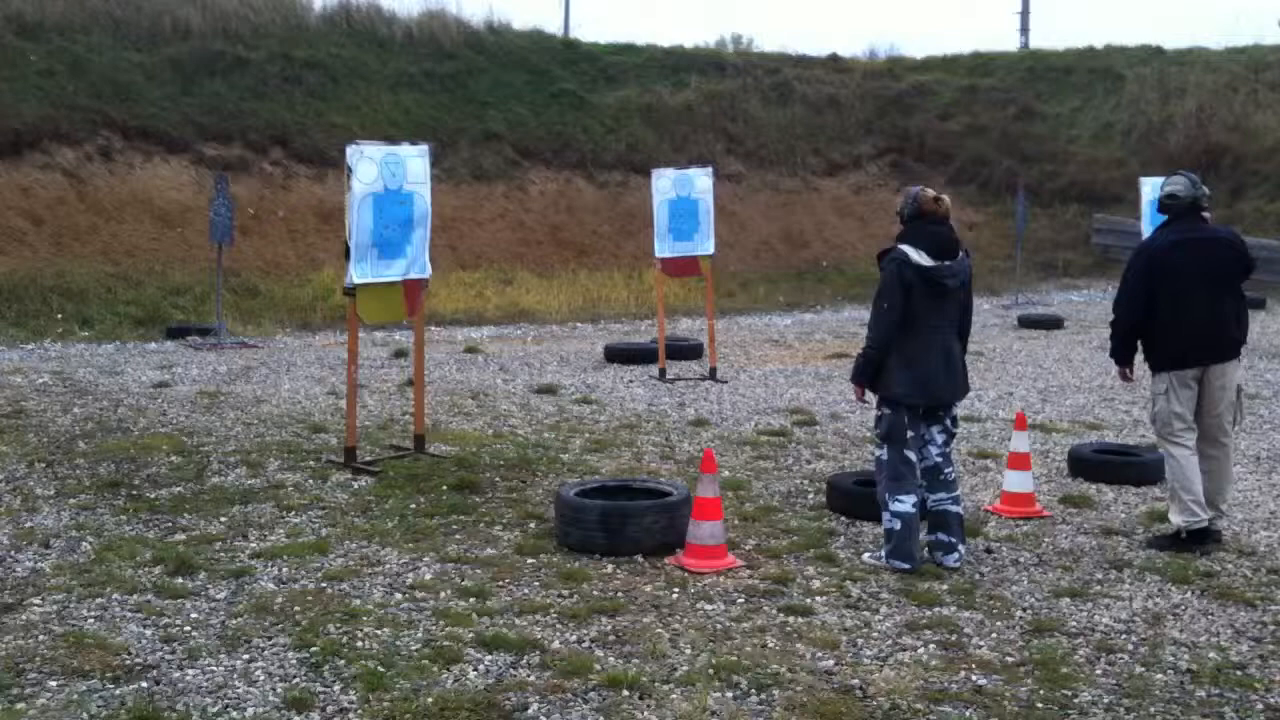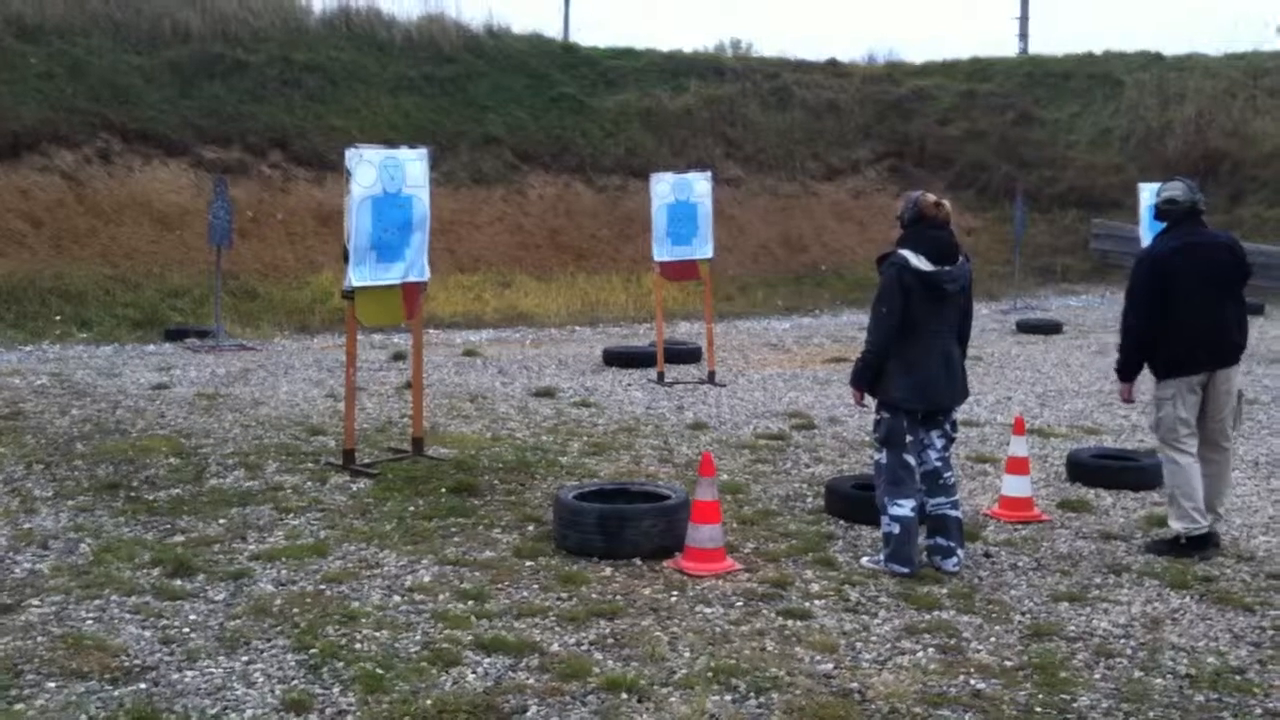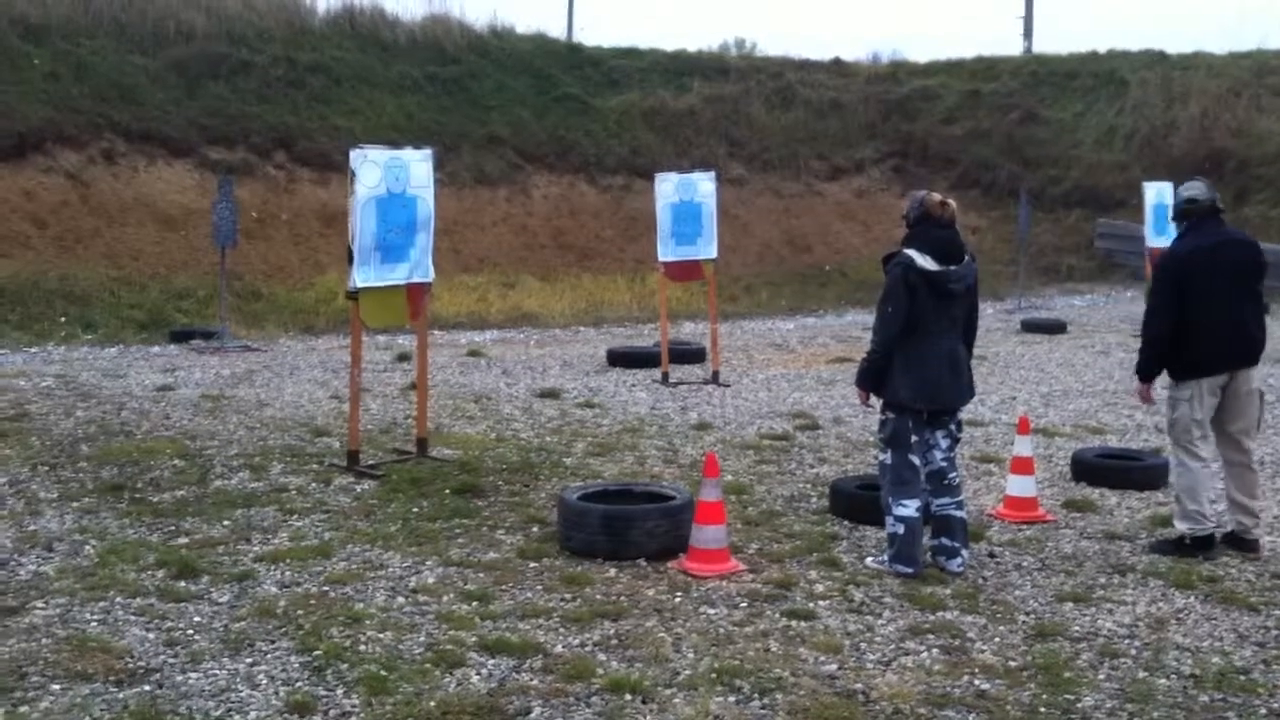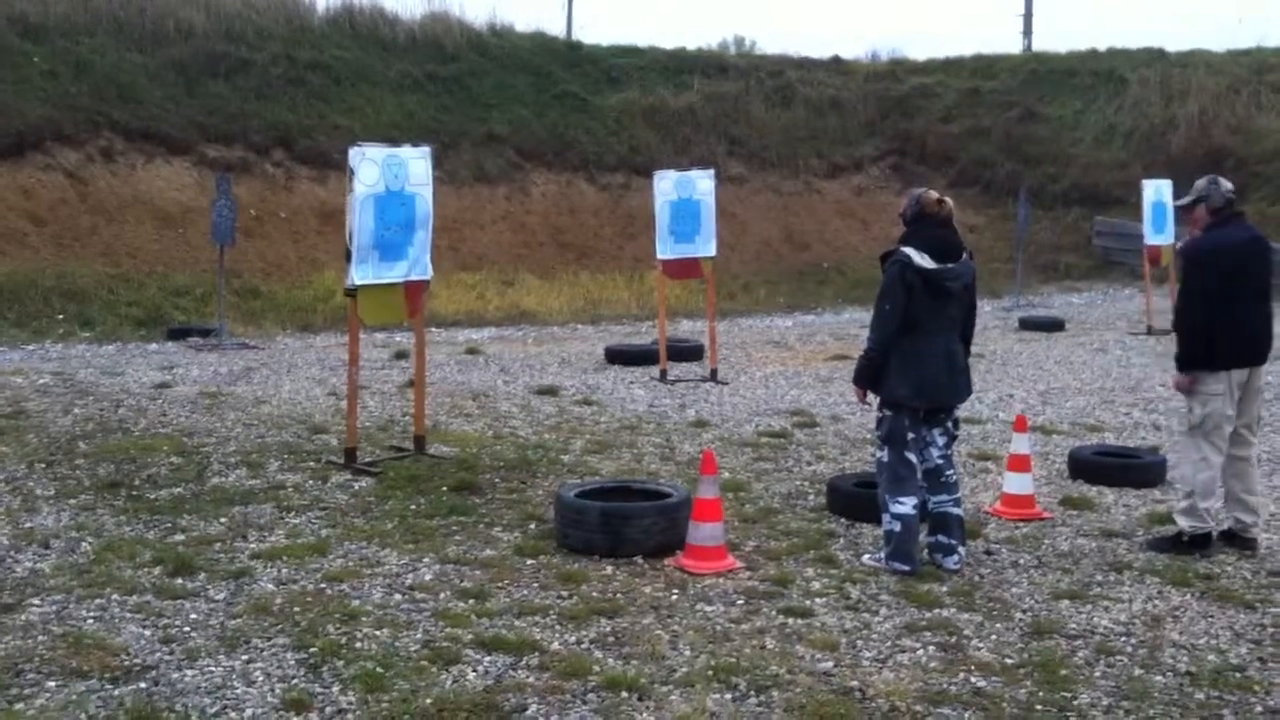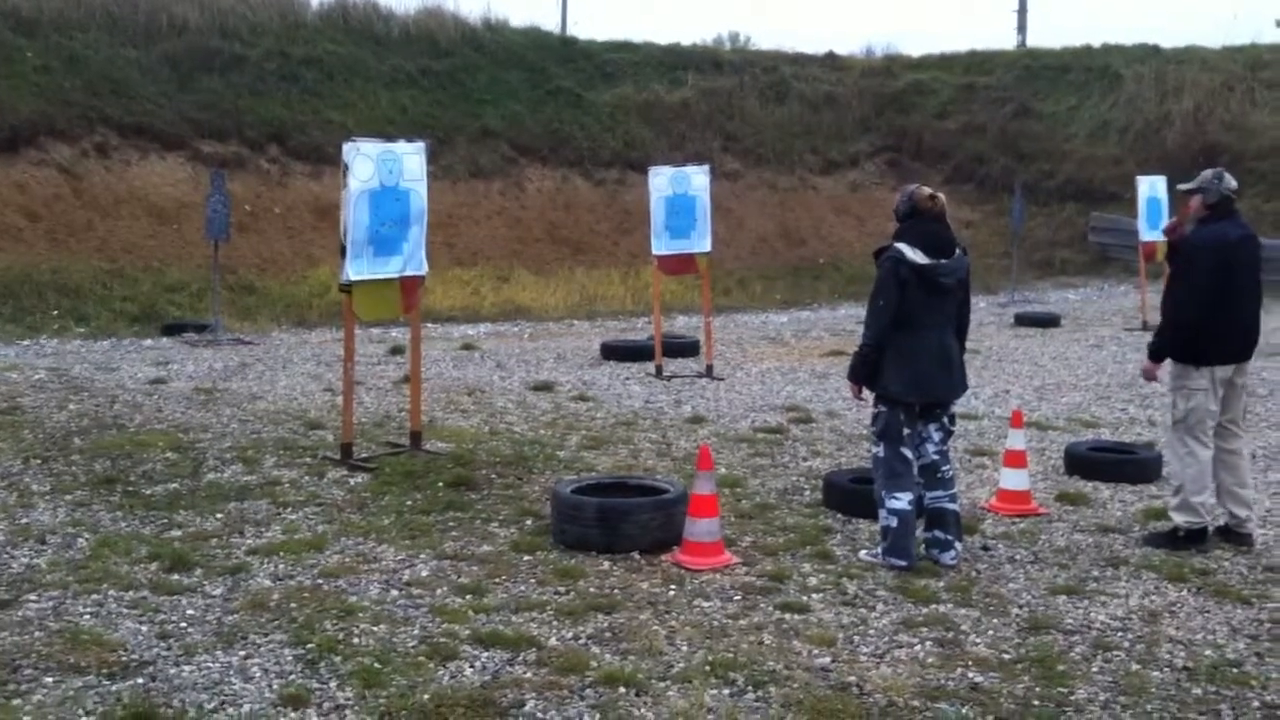
dt=0.5s
person 1, frame 1
left shoulder: (901, 261)
right shoulder: (959, 261)
left elbow: (882, 327)
right elbow: (963, 325)
left wrist: (863, 374)
left hip: (902, 378)
right hip: (946, 376)
left knee: (897, 463)
right knee: (939, 459)
left ankle: (900, 552)
right ankle: (949, 547)
person 1, frame 2
left shoulder: (901, 266)
right shoulder: (959, 266)
left elbow: (882, 331)
right elbow: (963, 329)
left wrist: (862, 379)
left hip: (901, 383)
right hip: (945, 380)
left knee: (897, 467)
right knee: (938, 464)
left ankle: (899, 557)
right ankle: (948, 552)
person 1, frame 3
left shoulder: (906, 266)
right shoulder: (965, 265)
left elbow: (887, 331)
right elbow: (969, 329)
left wrist: (867, 377)
left hip: (907, 382)
right hip: (950, 380)
left knee: (901, 466)
right knee: (943, 464)
left ankle: (903, 556)
right ankle: (952, 551)
person 1, frame 4
left shoulder: (903, 264)
right shoulder: (963, 263)
left elbow: (884, 328)
right elbow: (967, 326)
left wrist: (865, 375)
left hip: (904, 380)
right hip: (948, 377)
left knee: (898, 464)
right knee: (940, 461)
left ankle: (900, 554)
right ankle: (949, 548)
person 1, frame 5
left shoulder: (897, 260)
right shoulder: (957, 259)
left elbow: (878, 324)
right elbow: (962, 321)
left wrist: (859, 371)
left hip: (899, 375)
right hip: (943, 373)
left knee: (894, 459)
right knee: (936, 457)
left ankle: (897, 549)
right ankle: (945, 544)
person 2, frame 1
left shoulder: (1151, 249)
right shoulder: (1228, 241)
left elbow: (1128, 309)
right elbow: (1246, 270)
left wrist: (1122, 354)
left hip: (1173, 358)
right hip: (1223, 355)
left knee: (1178, 440)
right knee: (1218, 439)
left ankle: (1193, 526)
right ankle: (1212, 521)
person 2, frame 2
left shoulder: (1154, 257)
right shoulder: (1227, 246)
left elbow: (1137, 320)
right elbow: (1242, 282)
left wrist: (1127, 373)
left hip: (1177, 364)
right hip: (1224, 359)
left knee: (1180, 446)
right knee: (1218, 444)
left ankle: (1192, 533)
right ankle: (1209, 525)
person 2, frame 3
left shoulder: (1177, 256)
right shoulder: (1248, 246)
left elbow: (1159, 320)
left wrist: (1146, 373)
left hip: (1195, 365)
right hip: (1243, 360)
left knee: (1189, 448)
right knee: (1241, 448)
left ankle: (1197, 534)
right ankle: (1247, 531)
person 2, frame 4
left shoulder: (1207, 247)
right shoulder: (1256, 242)
left elbow: (1196, 311)
left wrist: (1184, 364)
left hip: (1216, 361)
right hip: (1251, 356)
left knee: (1204, 445)
right knee: (1242, 443)
left ankle: (1195, 531)
right ankle: (1245, 529)
person 2, frame 5
left shoulder: (1204, 241)
right shoulder: (1244, 237)
left elbow: (1185, 305)
left wrist: (1156, 353)
right wrist: (1178, 246)
left hip: (1202, 356)
right hip: (1236, 352)
left knee: (1191, 439)
right knee: (1231, 436)
left ankle: (1191, 526)
right ankle: (1240, 524)
